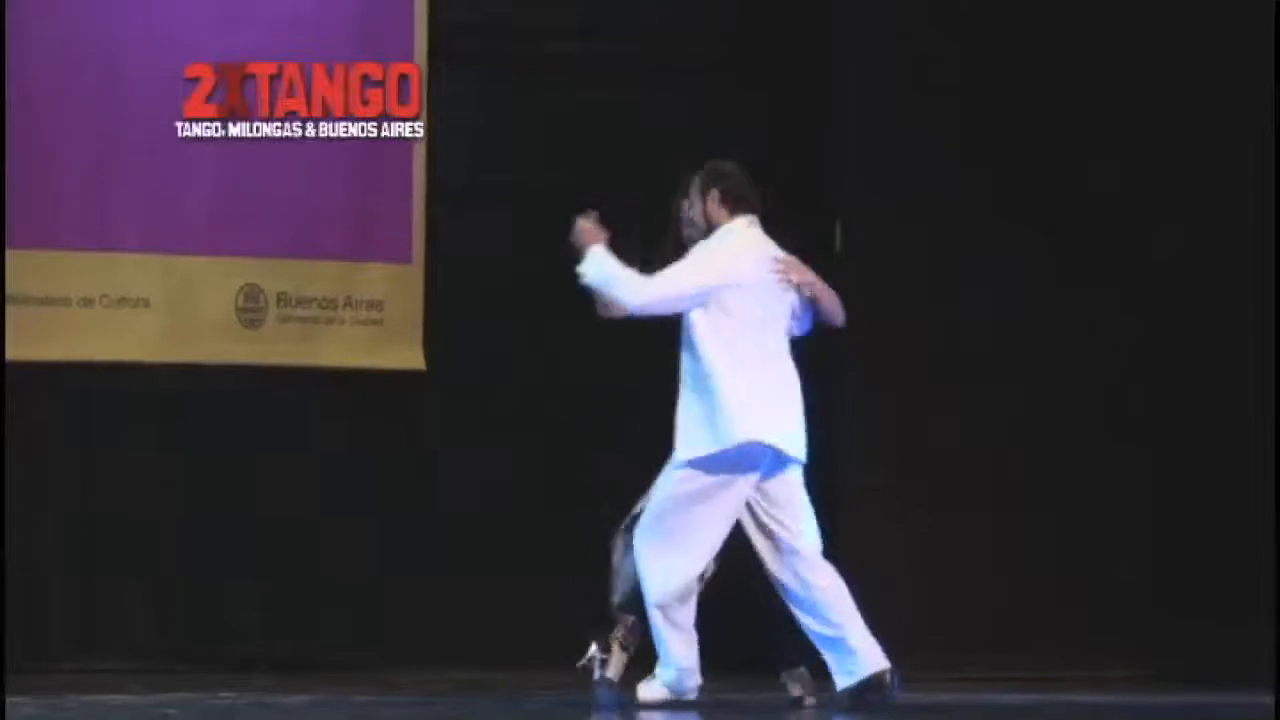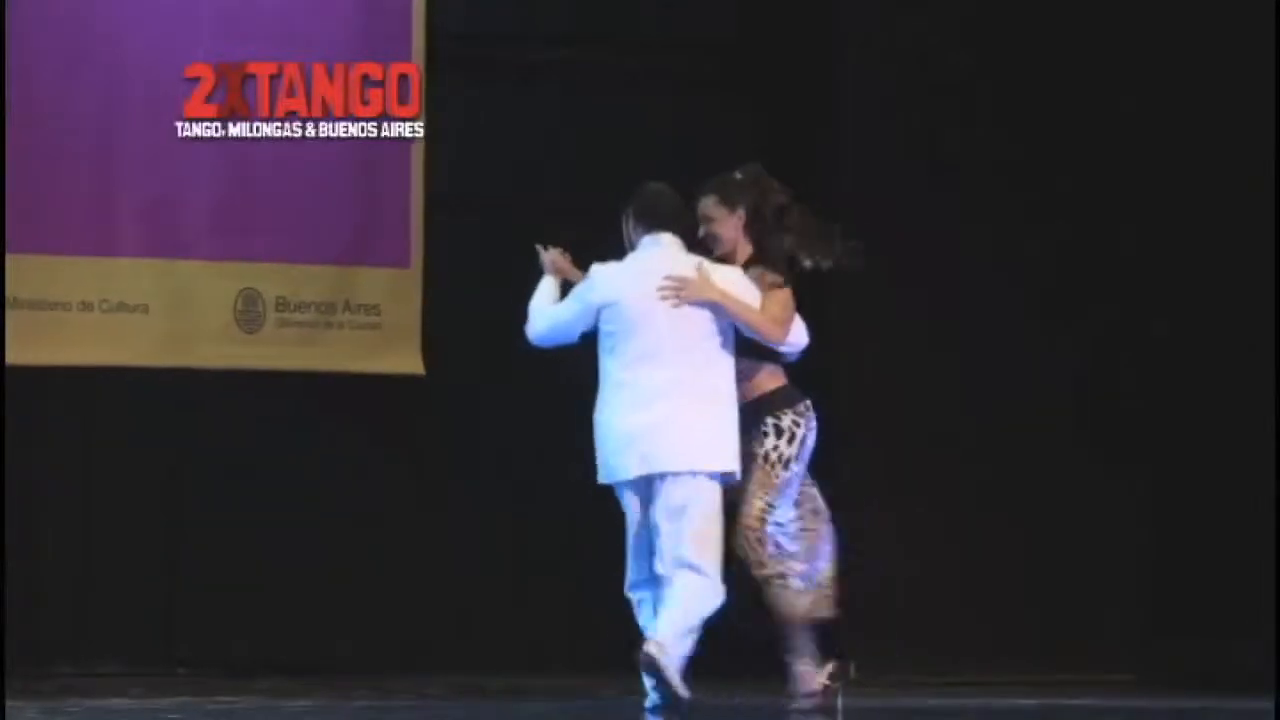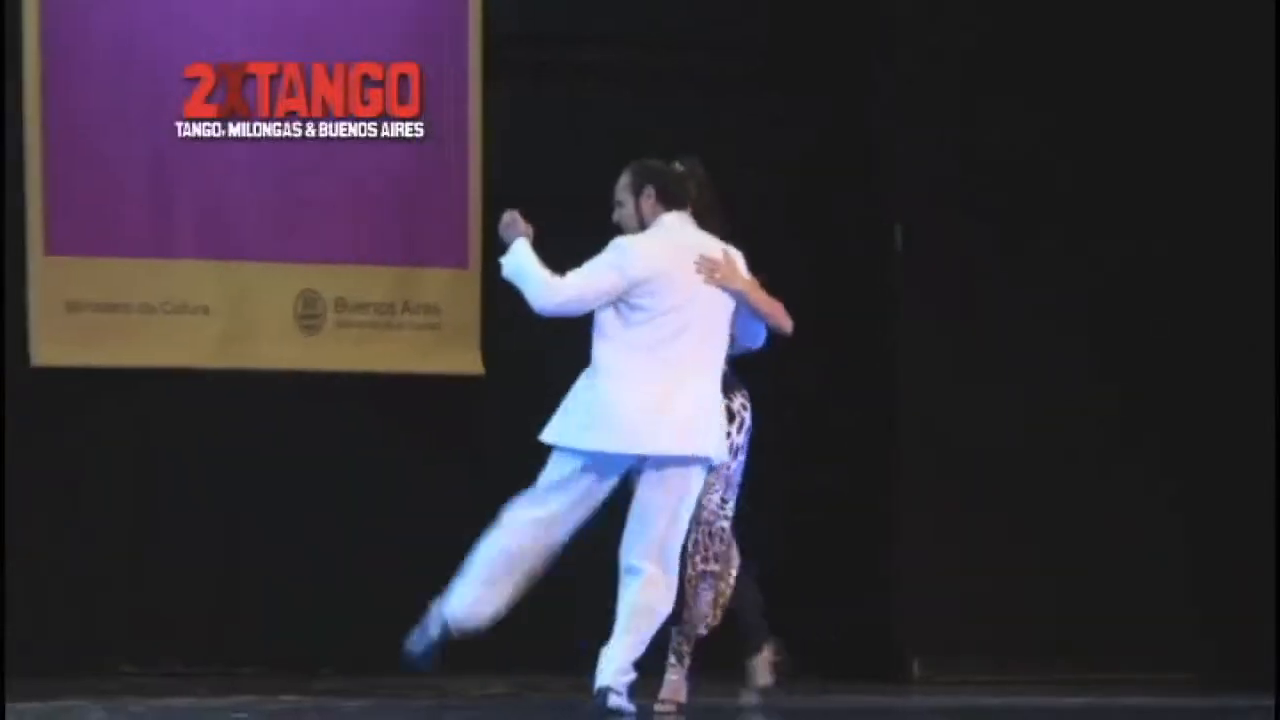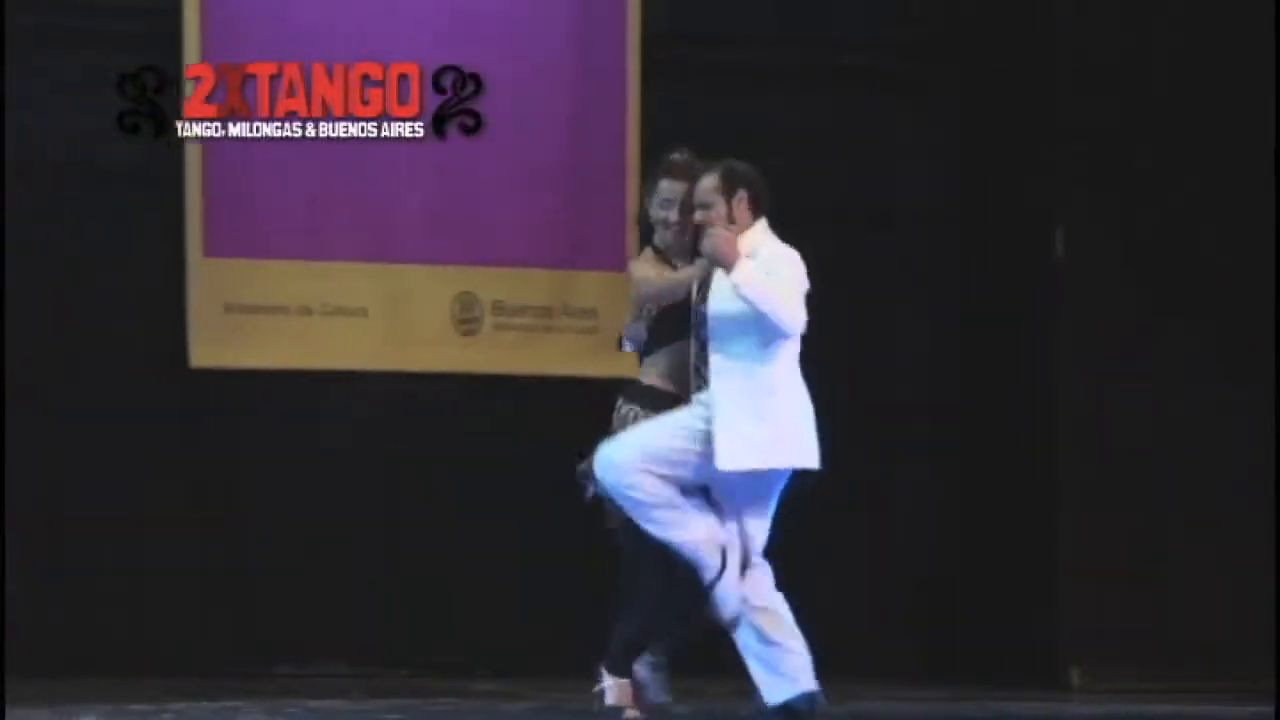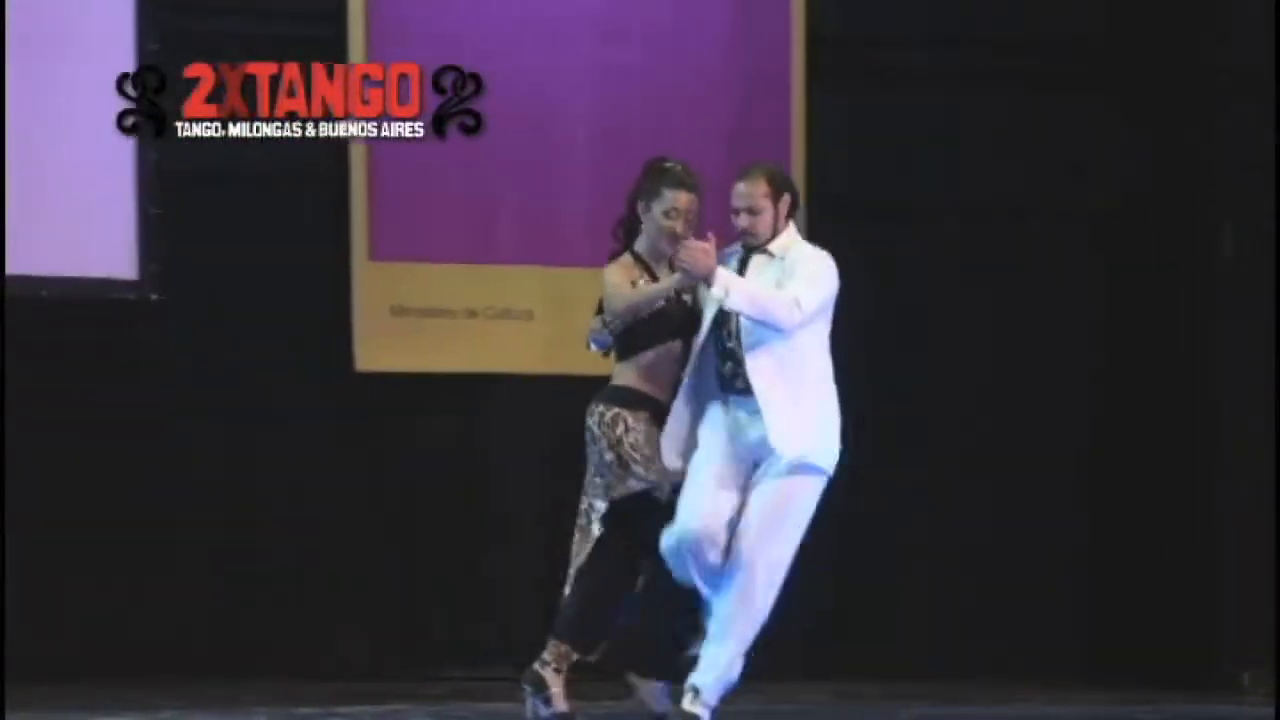
dt=0.5s
person 1, frame 1
left shoulder: (718, 255)
right shoulder: (776, 259)
left elbow: (644, 297)
right elbow: (803, 320)
left wrist: (594, 253)
left hip: (729, 426)
right hip: (772, 428)
left knee: (659, 546)
right knee: (798, 559)
left ankle: (676, 674)
right ankle: (866, 665)
person 1, frame 2
left shoulder: (606, 280)
right shoulder: (723, 278)
left elbow: (541, 330)
right elbow: (794, 338)
left wrist: (553, 277)
left hip: (630, 445)
right hip: (695, 445)
left knee: (649, 575)
right knee: (694, 573)
right ankle: (665, 650)
person 1, frame 3
left shoulder: (634, 253)
right shoulder: (728, 261)
left elbow: (554, 297)
right elbow: (751, 336)
left wrist: (518, 246)
left hip: (613, 416)
right hip: (685, 430)
left knee: (540, 521)
right knee: (650, 564)
left ankle: (455, 615)
person 1, frame 4
left shoulder: (775, 257)
right shoulder: (743, 259)
left elbow: (791, 320)
left wrist: (736, 268)
left hip: (750, 424)
right hip: (736, 421)
left knee: (616, 464)
right knee: (742, 569)
left ankle: (713, 554)
person 1, frame 5
left shoulder: (814, 265)
right shoulder: (730, 262)
left elbow: (787, 314)
right elbow: (693, 330)
left wrist: (717, 277)
left hip: (797, 428)
right hip: (730, 419)
left knee: (753, 559)
right knee: (694, 533)
person 2, frame 1
left shoulder: (767, 267)
left elbow: (835, 317)
right elbow: (612, 307)
left wrist: (808, 280)
left ankle: (796, 672)
right ankle: (615, 652)
person 2, frame 2
left shoulder: (770, 279)
right shoulder: (713, 276)
left elbow: (777, 331)
left wrist: (715, 298)
left hip: (781, 419)
right hip: (744, 422)
left knee: (759, 530)
right knee: (768, 541)
left ankle: (804, 656)
right ankle: (811, 667)
person 2, frame 3
left shoulder: (717, 265)
left elbow: (781, 323)
left wrist: (736, 284)
left hip: (717, 408)
left knee: (702, 541)
right knee: (698, 541)
left ankle: (678, 674)
right ankle: (756, 648)
person 2, frame 4
left shoulder: (705, 265)
right shoulder: (646, 266)
right elbow: (662, 290)
right wrist: (708, 264)
right hip: (650, 415)
right knee: (658, 556)
left ankle: (650, 657)
person 2, frame 5
left shoulder: (678, 273)
right shoulder: (620, 271)
right elbow: (624, 307)
right wrist: (679, 280)
left hip: (660, 422)
right hip: (624, 417)
left knee: (610, 554)
left ankle: (553, 670)
right ankle: (651, 673)
